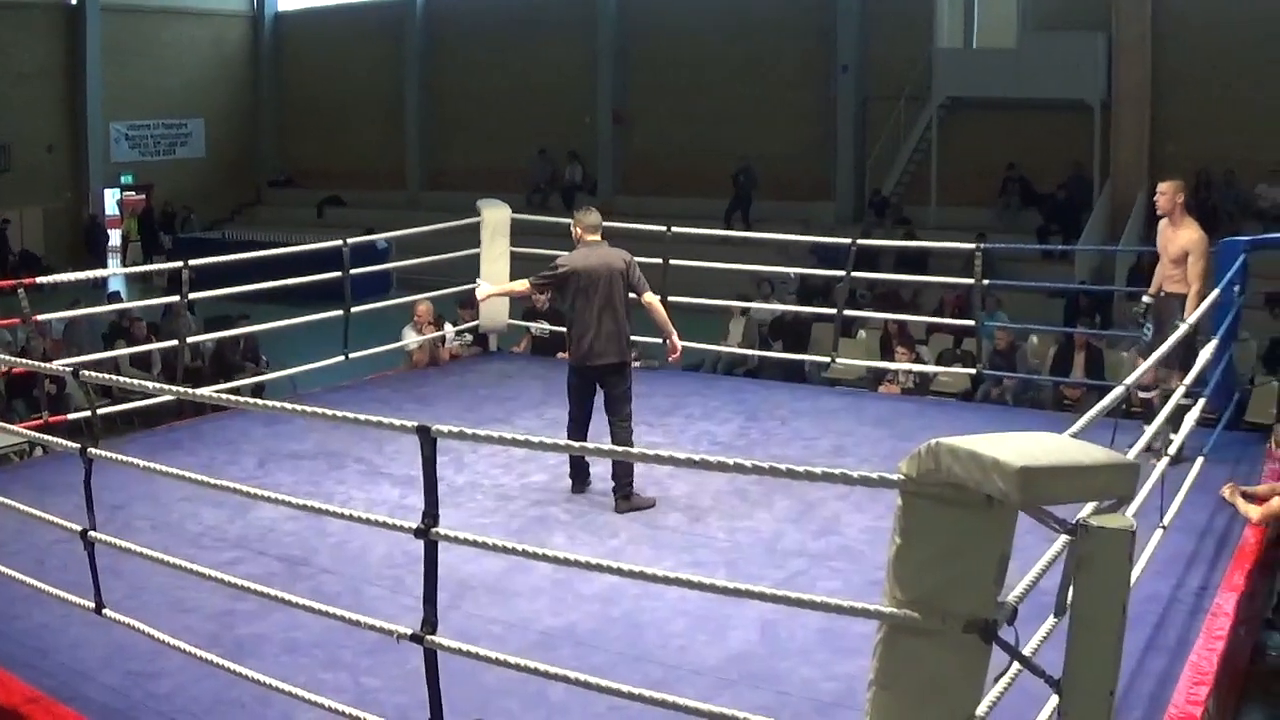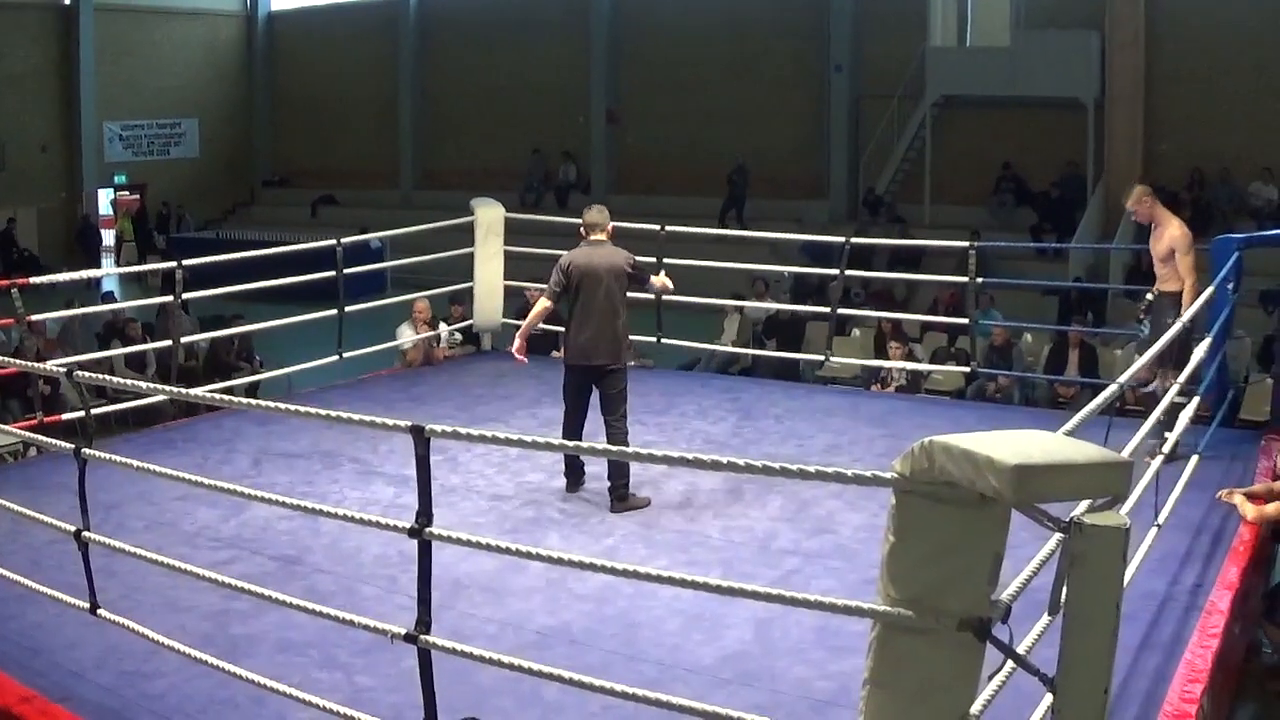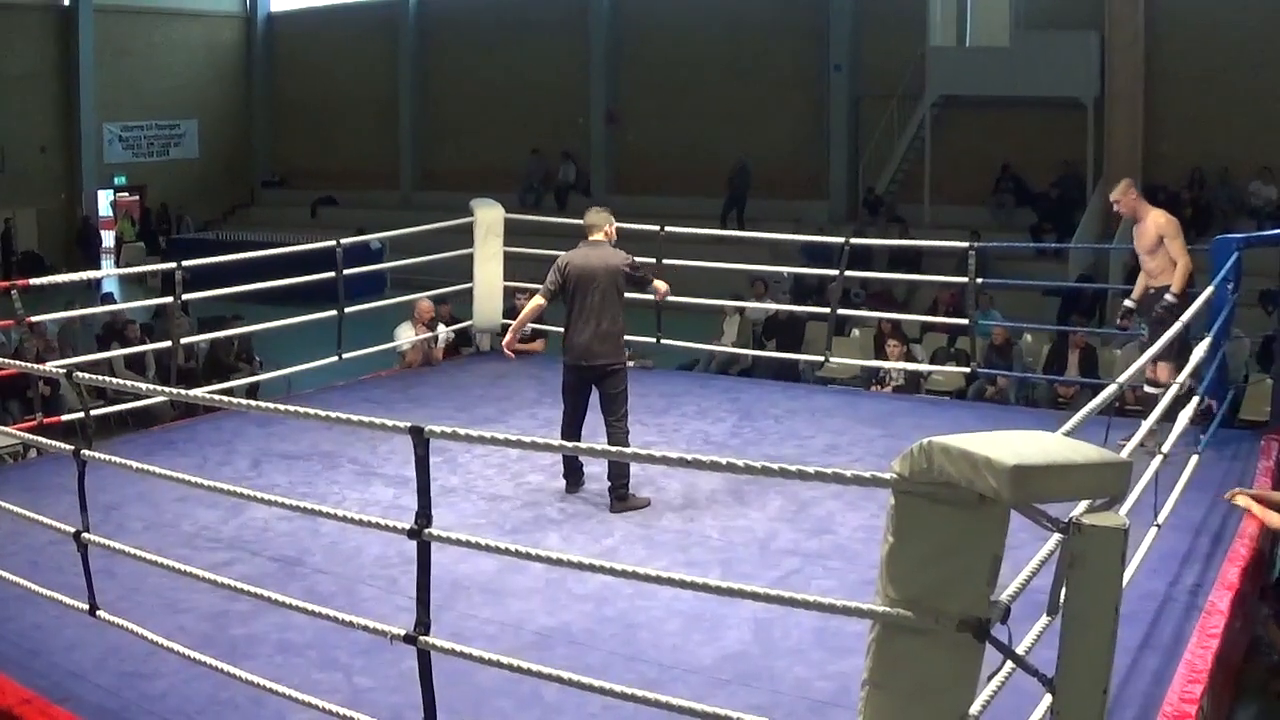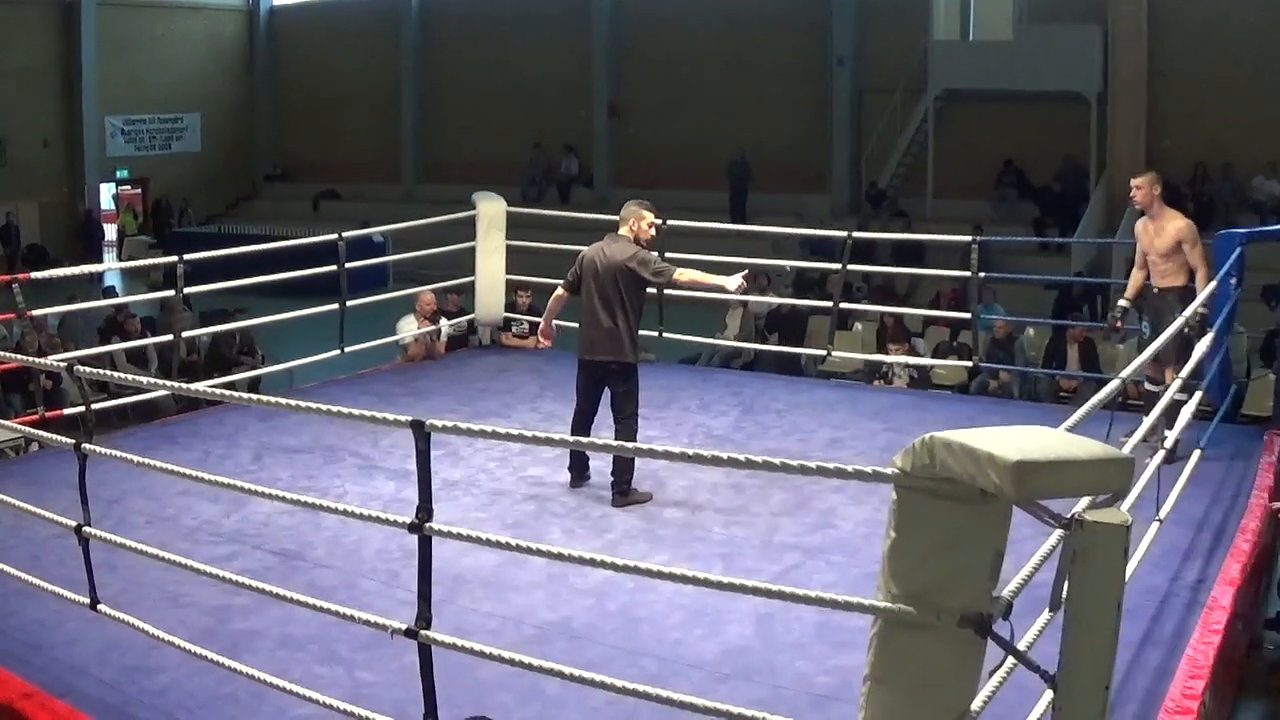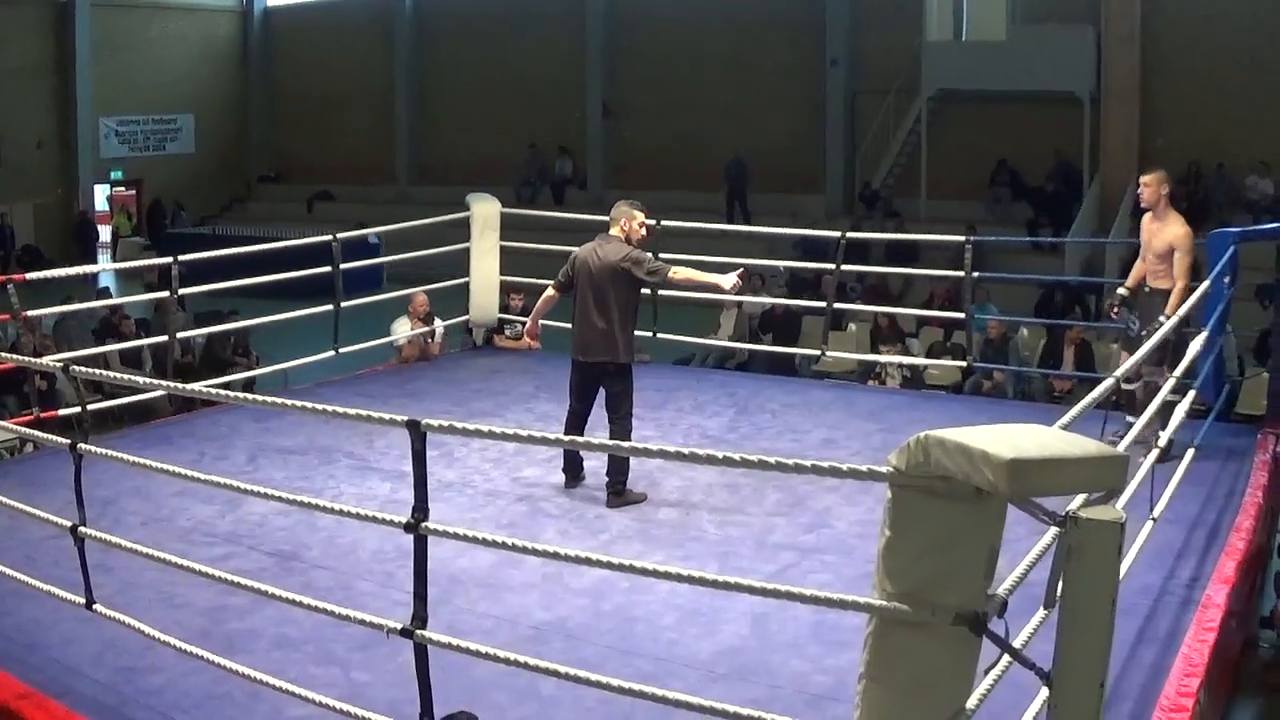
dt=0.7s
person 1, frame 1
left shoulder: (568, 263)
right shoulder: (622, 259)
left elbow: (527, 286)
right elbow: (649, 300)
left wrist: (492, 291)
right wrist: (671, 335)
left hip: (581, 357)
right hip: (616, 356)
left knee: (578, 420)
right knee: (620, 424)
left ankle: (579, 479)
right ankle: (624, 495)
person 1, frame 2
left shoulder: (569, 260)
right shoulder: (624, 259)
left elbow: (546, 303)
right elbow: (652, 284)
left wrist: (521, 335)
right wrist: (663, 282)
left hip: (576, 355)
right hip: (612, 356)
left knee: (573, 418)
right knee: (616, 425)
left ankle: (573, 478)
right ankle: (620, 496)
person 1, frame 3
left shoulder: (567, 260)
right shoulder: (622, 260)
left elbow: (540, 301)
right elbow: (659, 290)
left wrist: (513, 332)
right wrist: (662, 287)
left hip: (575, 355)
right hip: (610, 356)
left knee: (571, 419)
right knee: (617, 425)
left ankle: (572, 478)
right ankle: (620, 495)
person 1, frame 4
left shoulder: (589, 253)
right shoulder: (635, 257)
left elbow: (561, 293)
right elbow: (679, 275)
left wrist: (546, 323)
right wrist: (724, 281)
left hip: (588, 350)
right hip: (620, 353)
left knee: (583, 412)
right knee: (625, 421)
left ankle: (577, 472)
right ankle: (622, 490)
person 1, frame 5
left shoulder: (581, 254)
right shoulder: (629, 257)
left elbow: (552, 293)
right elbow: (674, 274)
left wrist: (533, 321)
right wrist: (719, 280)
left hip: (582, 351)
right hip: (615, 354)
left knee: (576, 413)
right knee: (620, 422)
left ankle: (571, 473)
right ankle: (617, 491)
person 2, frame 1
left shoulder: (1195, 237)
right shoulder: (1162, 225)
left elbow: (1196, 286)
left wrist: (1184, 325)
right wrist: (1147, 299)
left hip: (1181, 305)
right hip: (1162, 301)
left knee: (1177, 378)
right ankle: (1154, 435)
person 2, frame 2
left shoulder: (1178, 233)
right shoulder: (1155, 226)
left elbow: (1190, 281)
right wrist: (1149, 298)
left hip: (1174, 304)
right hip: (1159, 301)
left knee: (1171, 375)
right ankle: (1165, 418)
person 2, frame 3
left shoulder: (1164, 222)
right shoulder: (1138, 229)
left elbow: (1184, 263)
left wrist: (1170, 300)
right wrist: (1130, 305)
left hip: (1170, 299)
right hip: (1151, 299)
left knee: (1165, 374)
right knee: (1151, 370)
person 2, frame 4
left shoulder: (1181, 226)
right shoulder: (1140, 226)
left elbow: (1201, 270)
left wrist: (1200, 311)
right wrist: (1123, 304)
left hip: (1177, 299)
right hip: (1153, 297)
left knee: (1173, 373)
right knee: (1152, 367)
left ankle: (1170, 439)
person 2, frame 5
left shoulder: (1180, 232)
right shoulder: (1146, 220)
left elbow: (1182, 282)
left wrist: (1165, 320)
right wrist: (1122, 292)
left hip: (1165, 300)
right hip: (1143, 295)
left knee: (1164, 372)
right knee: (1128, 363)
left ankle: (1165, 439)
right ankle: (1134, 422)
